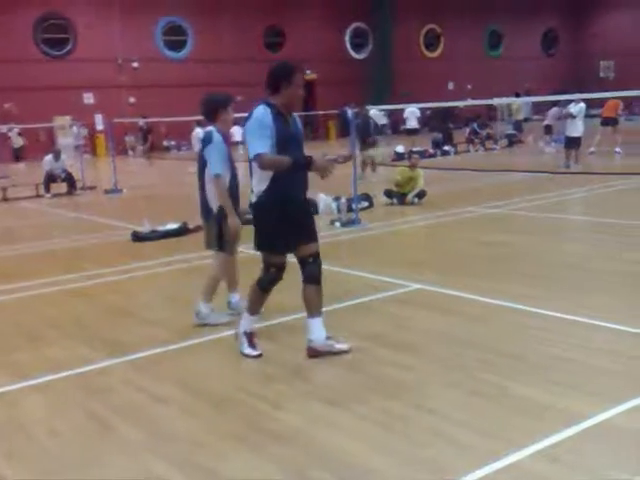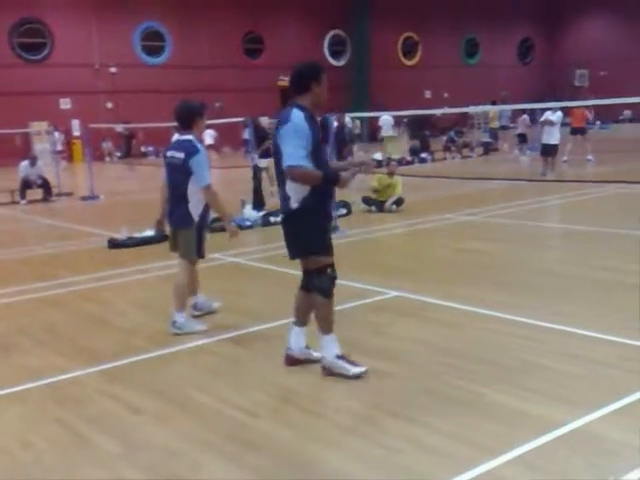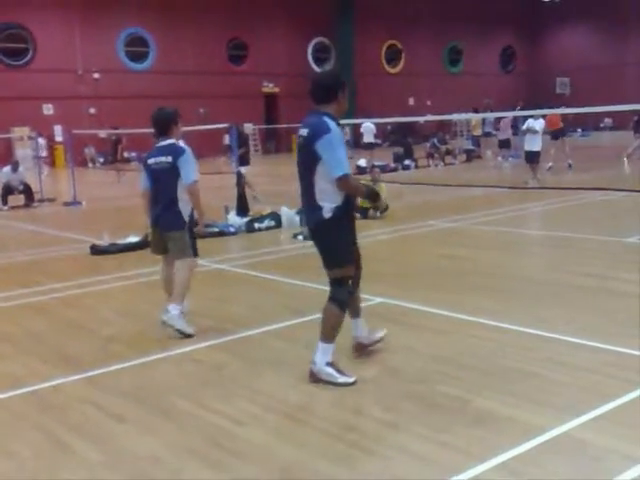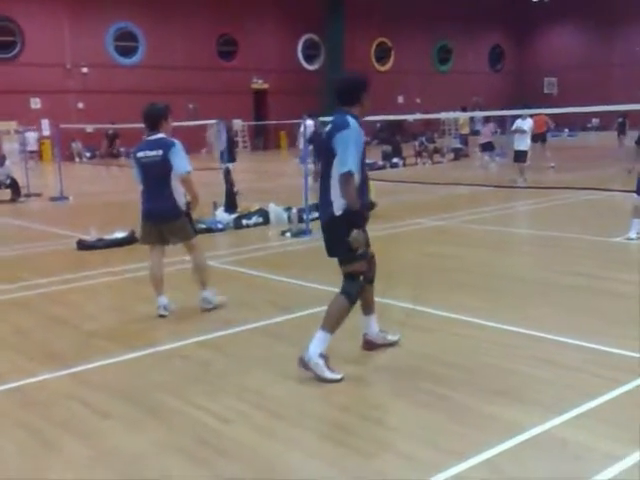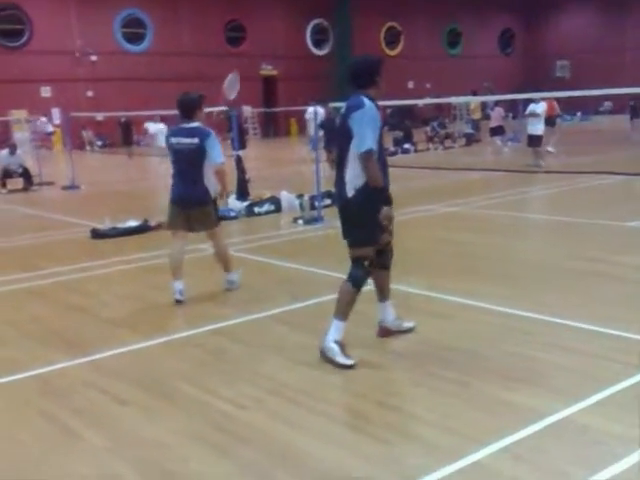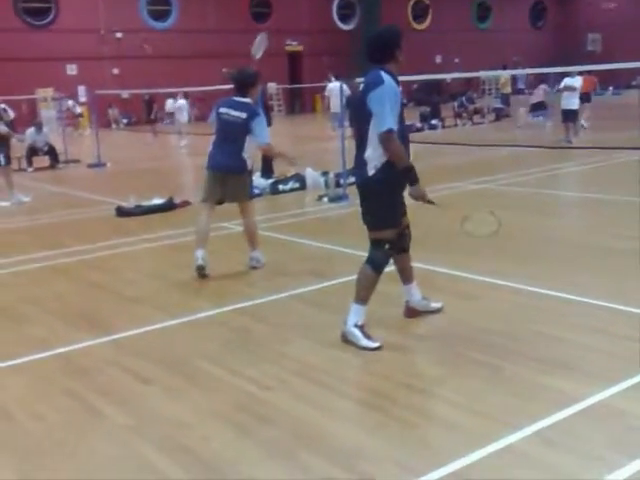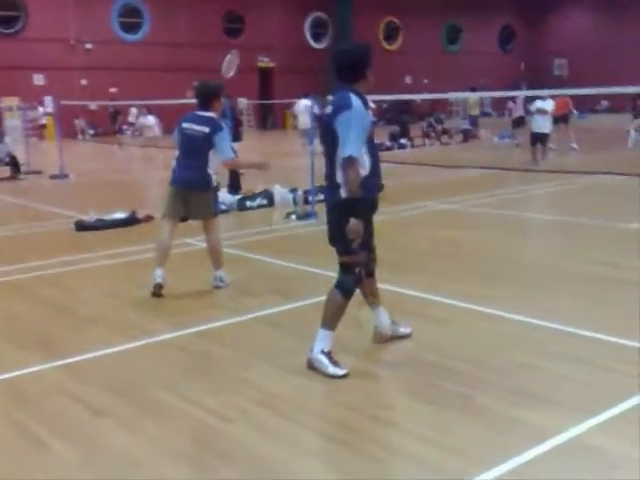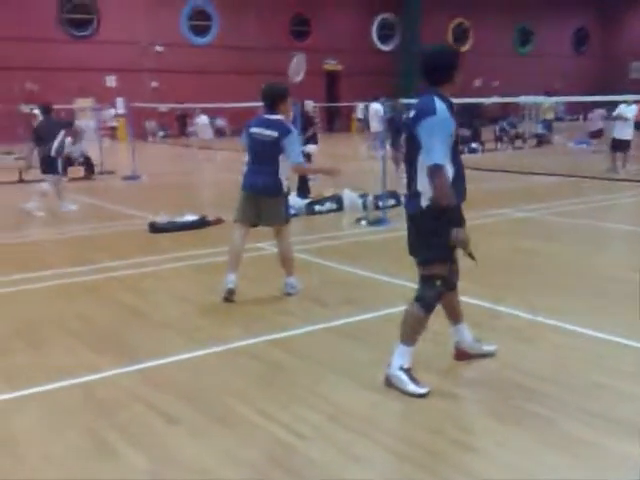
dt=0.4s
person 1, frame 1
left shoulder: (292, 119)
right shoulder: (261, 117)
right elbow: (264, 160)
left wrist: (326, 161)
right wrist: (308, 163)
left hip: (297, 202)
right hip: (271, 205)
left knee: (312, 266)
right knee: (273, 271)
left ankle: (317, 338)
right ankle: (246, 327)
person 1, frame 2
left shoulder: (305, 119)
right shoulder: (295, 121)
right elbow: (295, 171)
left wrist: (336, 172)
right wrist: (335, 178)
left hip: (310, 208)
right hip: (303, 210)
left knee: (313, 277)
right knee: (325, 276)
left ankle: (296, 347)
right ankle: (331, 355)
person 1, frame 3
left shoulder: (310, 125)
right shoulder: (328, 130)
right elbow: (344, 180)
right wrist: (372, 194)
left hip: (324, 214)
right hip: (331, 217)
left knee: (351, 272)
right knee: (343, 285)
left ankle: (361, 336)
right ankle: (321, 363)
person 1, frame 4
left shoulder: (339, 125)
right shoulder: (350, 128)
right elbow: (347, 180)
right wrist: (356, 224)
left hip: (340, 214)
right hip: (344, 217)
left knee: (367, 268)
right knee: (354, 283)
left ankle: (372, 334)
right ankle: (315, 353)
person 1, frame 5
left shoulder: (355, 107)
right shoulder: (365, 108)
right elbow: (368, 158)
right wrist: (385, 200)
left hip: (360, 195)
right hip: (360, 198)
left knee: (383, 252)
right knee: (362, 267)
left ankle: (388, 320)
right ankle: (332, 341)
person 1, frame 6
left shoulder: (375, 82)
right shoulder: (385, 84)
right elbow: (388, 138)
right wrist: (412, 179)
left hip: (381, 176)
right hip: (381, 178)
left knee: (401, 236)
right knee: (381, 250)
left ankle: (414, 300)
right ankle: (353, 325)
person 1, frame 7
left shoulder: (340, 103)
right shoulder: (353, 107)
right elbow: (349, 164)
right wrist: (354, 213)
left hip: (353, 199)
right hip: (350, 202)
left knee: (366, 261)
right knee: (351, 274)
left ankle: (383, 326)
right ankle: (319, 351)
person 1, frame 8
left shoulder: (426, 107)
right shoulder: (438, 112)
right elbow: (437, 172)
right wrist: (455, 221)
left hip: (430, 208)
right hip: (433, 211)
left knee: (448, 276)
right knee: (431, 288)
left ankle: (465, 342)
right ankle: (398, 367)
person 2, frame 1
left shoulder: (217, 138)
right shoulder: (215, 140)
right elbow: (218, 181)
right wrist: (231, 214)
left hip: (222, 208)
right hip: (218, 210)
left knee: (230, 253)
right knee: (222, 256)
left ankle: (234, 300)
right ankle: (203, 309)
person 2, frame 2
left shoulder: (172, 148)
right shoulder: (196, 150)
left elbow: (166, 186)
right elbow: (207, 190)
left wrist: (163, 214)
right wrist: (227, 219)
left hip: (177, 214)
right hip: (191, 216)
left knee: (190, 260)
right knee: (187, 263)
left ankle: (197, 302)
right ankle: (179, 319)
person 2, frame 3
left shoulder: (149, 157)
right shoulder: (181, 152)
left elbow: (146, 192)
right elbow: (191, 187)
left wrist: (153, 216)
right wrist: (200, 214)
left hip: (159, 218)
right hip: (179, 218)
left knee: (168, 262)
right knee: (186, 263)
left ankle: (174, 305)
right ankle: (173, 310)
person 2, frame 4
left shoulder: (138, 151)
right shoulder: (172, 145)
right elbow: (184, 176)
right wrist: (194, 197)
left hip: (149, 210)
right hip: (174, 209)
left knee: (156, 254)
right knee: (194, 249)
left ankle: (162, 301)
right ankle: (206, 295)
person 2, frame 5
left shoulder: (171, 135)
right shoulder: (206, 134)
right elbow: (218, 168)
right wrist: (224, 188)
left hip: (179, 195)
right hip: (202, 195)
left knee: (178, 239)
right knee: (216, 236)
left ankle: (178, 286)
right ankle: (230, 277)
person 2, frame 6
left shoulder: (221, 105)
right shoulder: (254, 113)
right elbow: (265, 147)
right wrist: (283, 156)
left hip: (215, 164)
right hip: (238, 167)
left knee: (206, 209)
right knee: (247, 210)
left ankle: (200, 256)
right ankle: (255, 255)
person 2, frame 7
left shoulder: (184, 120)
right shoulder: (217, 127)
right elbow: (229, 162)
right wrist: (254, 165)
left hip: (179, 180)
right hip: (202, 183)
left knee: (168, 225)
right knee: (211, 227)
left ankle: (159, 275)
right ankle: (219, 275)
person 2, frame 8
left shoulder: (252, 124)
right shoulder: (286, 130)
right elbow: (298, 167)
right wrist: (324, 170)
left hip: (250, 185)
right hip: (273, 188)
left knee: (240, 231)
right knee: (282, 233)
left ankle: (230, 281)
right ankle: (290, 281)
